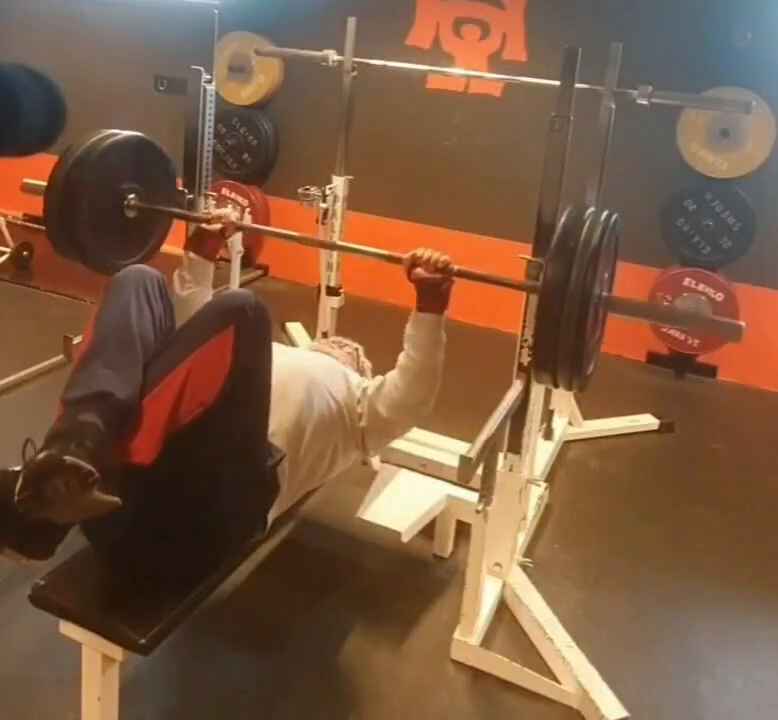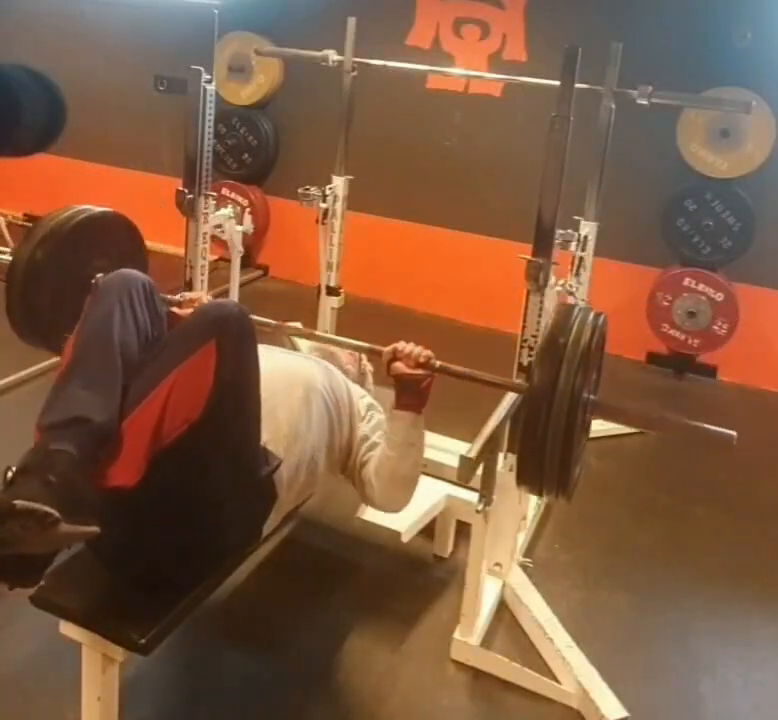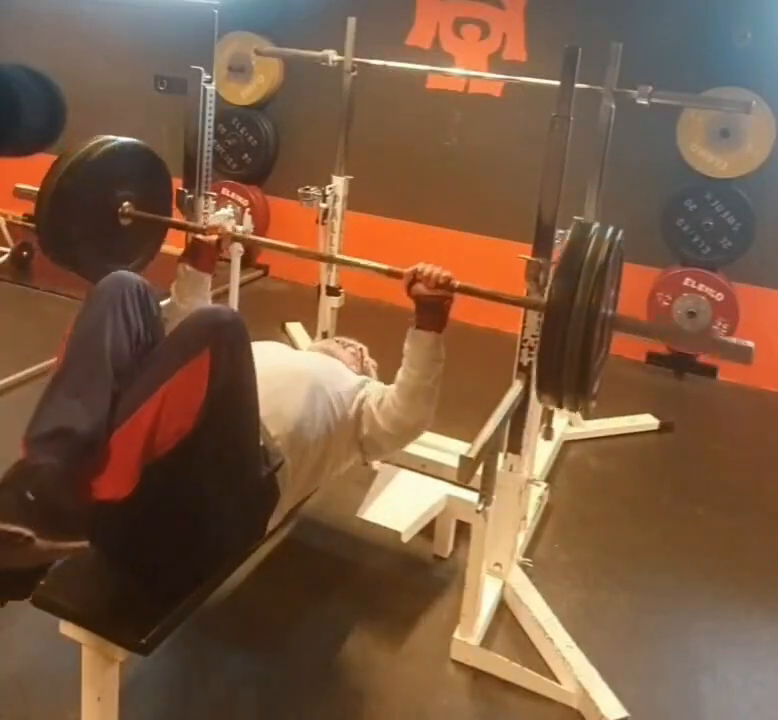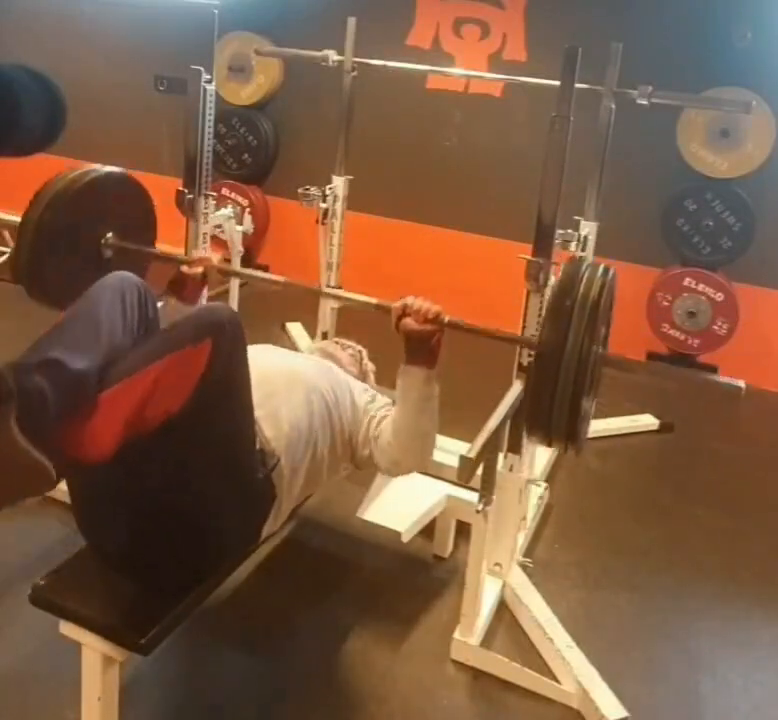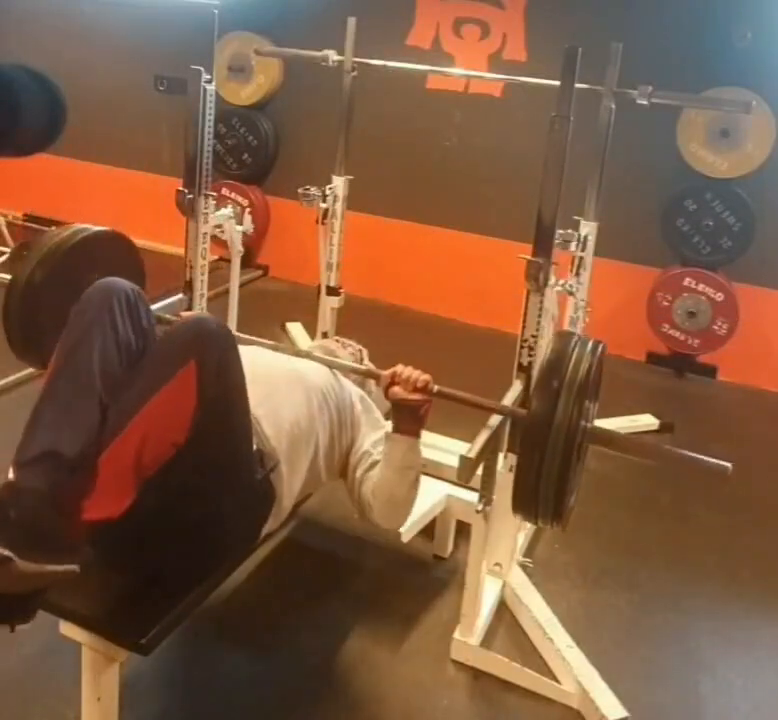
dt=1s
person 1, frame 1
left shoulder: (355, 397)
right shoulder: (278, 359)
left elbow: (409, 399)
right elbow: (189, 335)
left wrist: (429, 306)
right wrist: (201, 252)
left hip: (208, 508)
left knee: (238, 311)
right knee: (137, 282)
right ankle: (73, 457)
person 1, frame 2
left shoulder: (354, 405)
right shoulder: (274, 361)
left elbow: (390, 491)
left wrist: (409, 401)
right wrist: (176, 337)
left hip: (212, 506)
right hip: (136, 476)
left knee: (223, 321)
right knee: (126, 288)
left ankle: (56, 496)
right ankle: (54, 485)
person 1, frame 3
left shoulder: (358, 398)
right shoulder: (269, 355)
left elbow: (410, 413)
right elbow: (180, 340)
left wrist: (428, 319)
right wrist: (197, 263)
left hip: (209, 510)
right hip: (140, 472)
left knee: (218, 326)
right knee: (123, 291)
left ankle: (48, 509)
right ankle: (40, 499)
person 1, frame 4
left shoulder: (358, 406)
right shoulder: (263, 361)
left elbow: (404, 453)
right elbow: (171, 358)
left wrist: (419, 358)
right wrist: (182, 295)
left hip: (208, 510)
right hip: (124, 481)
left knee: (217, 324)
right knee: (124, 291)
person 1, frame 5
left shoulder: (353, 408)
right shoulder: (267, 360)
left elbow: (387, 507)
right elbow: (159, 388)
left wrist: (407, 422)
right wrist: (172, 344)
left hip: (212, 502)
right hip: (133, 478)
left knee: (203, 335)
right knee: (114, 297)
left ankle: (42, 535)
